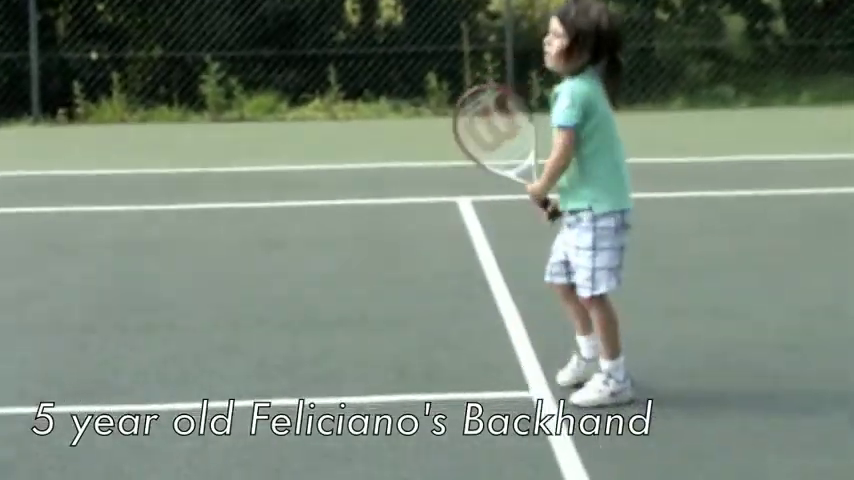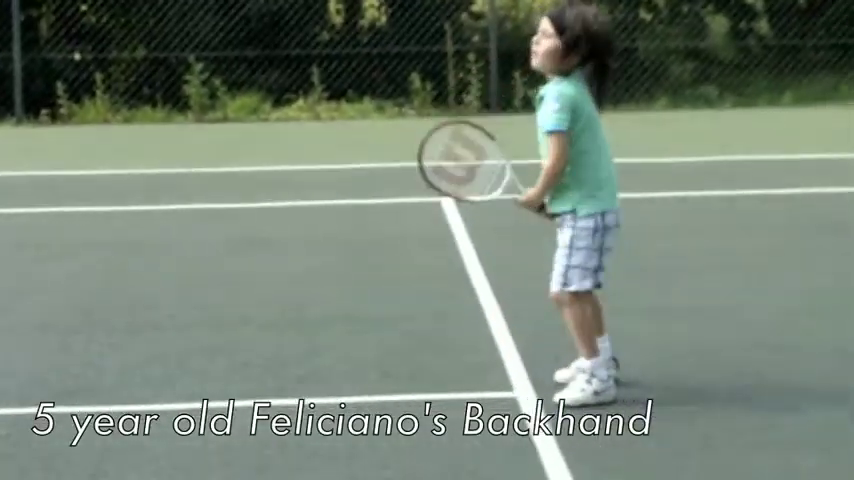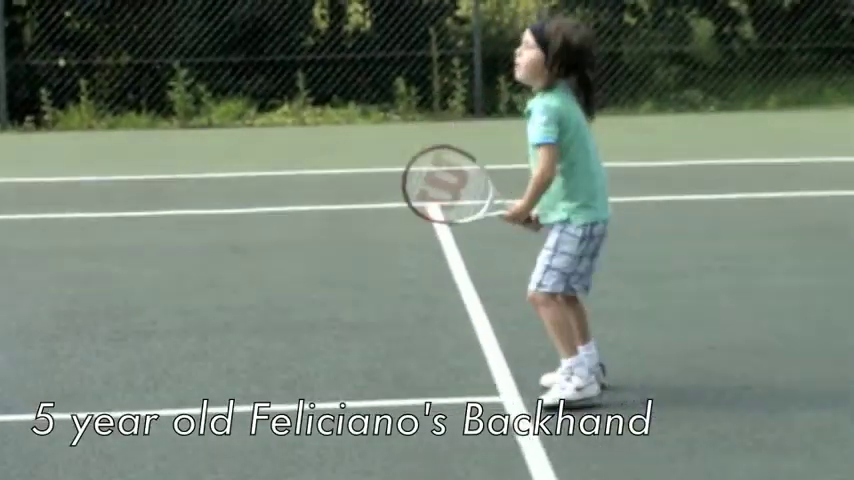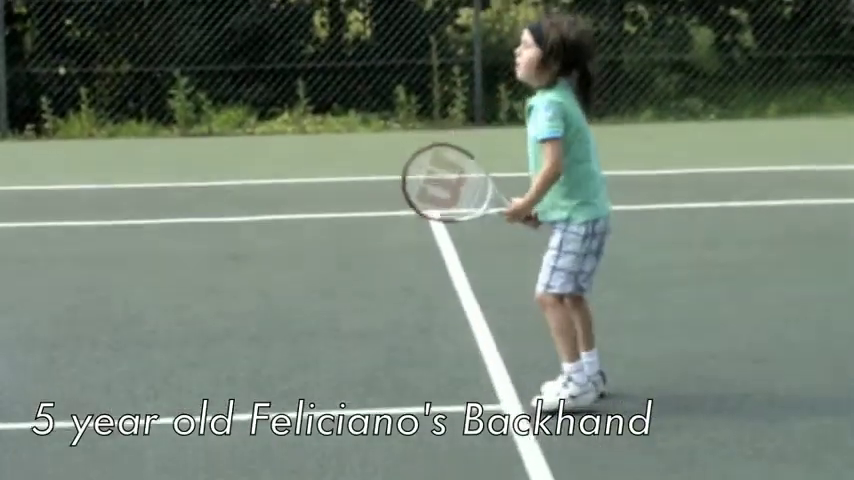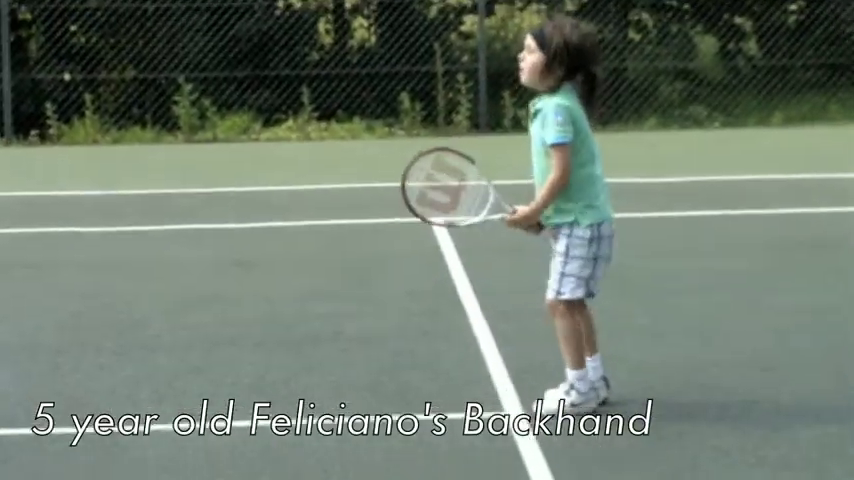
dt=0.1s
person 1, frame 1
left shoulder: (575, 93)
right shoulder: (580, 86)
left elbow: (561, 158)
left wrist: (540, 188)
right wrist: (555, 191)
left hip: (599, 213)
right hip: (582, 209)
left knee: (593, 293)
right knee: (562, 281)
left ankle: (615, 377)
right ankle: (591, 354)
person 1, frame 2
left shoulder: (559, 95)
right shoulder: (573, 88)
left elbow: (557, 160)
left wrist: (537, 195)
right wrist: (550, 196)
left hip: (584, 210)
right hip: (587, 206)
left knee: (566, 291)
right knee: (579, 289)
left ankle: (597, 376)
right ankle: (599, 359)
person 1, frame 3
left shoulder: (546, 108)
right shoulder: (561, 99)
left elbow: (546, 171)
left wrist: (524, 207)
right wrist: (540, 209)
left hip: (576, 218)
right hip: (580, 213)
left knee: (542, 293)
right knee: (565, 293)
left ankle: (580, 374)
right ankle: (586, 364)
person 1, frame 4
left shoulder: (549, 105)
right shoulder: (555, 98)
left elbow: (553, 167)
left wrist: (527, 203)
right wrist: (534, 205)
left hip: (576, 217)
right hip: (579, 214)
left knee: (550, 296)
right knee: (570, 295)
left ankle: (577, 382)
right ankle: (588, 372)
person 1, frame 5
left shoulder: (556, 109)
right shoulder: (556, 103)
left elbow: (560, 174)
left wrist: (533, 211)
right wrist: (539, 210)
left hip: (580, 221)
right hip: (579, 219)
left knee: (560, 302)
right knee: (573, 301)
left ankle: (580, 389)
right ankle: (591, 378)
